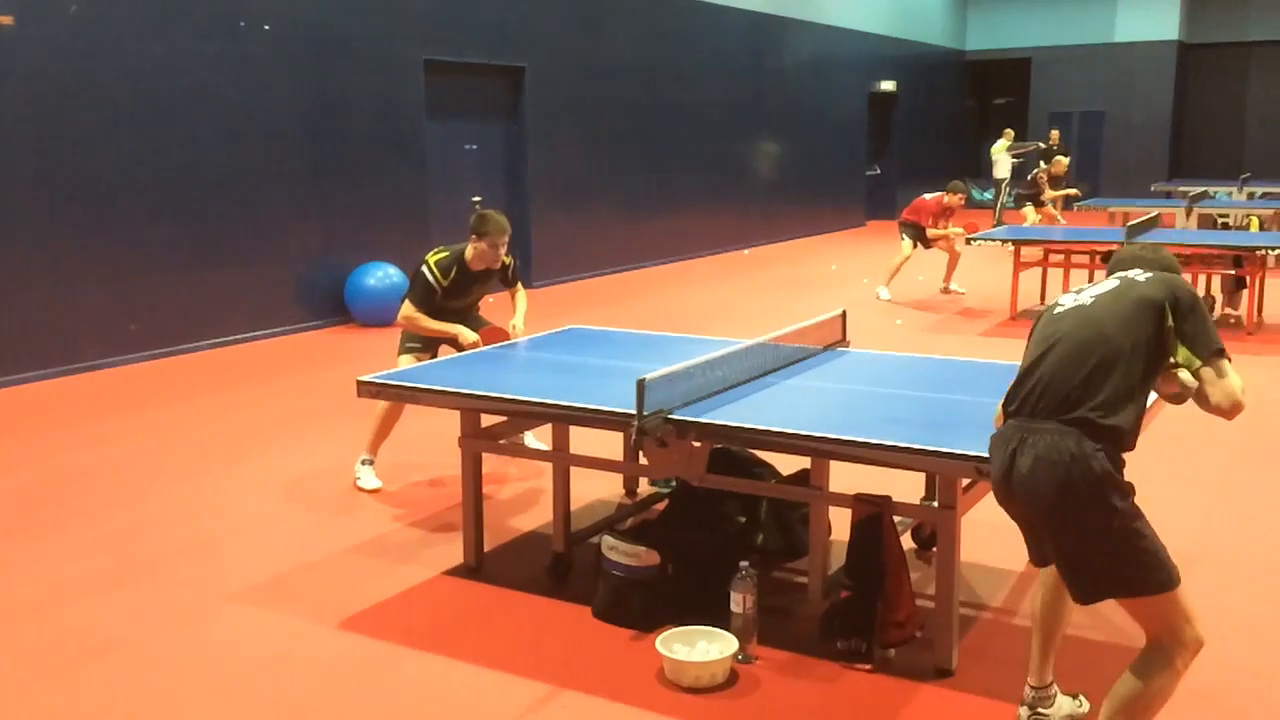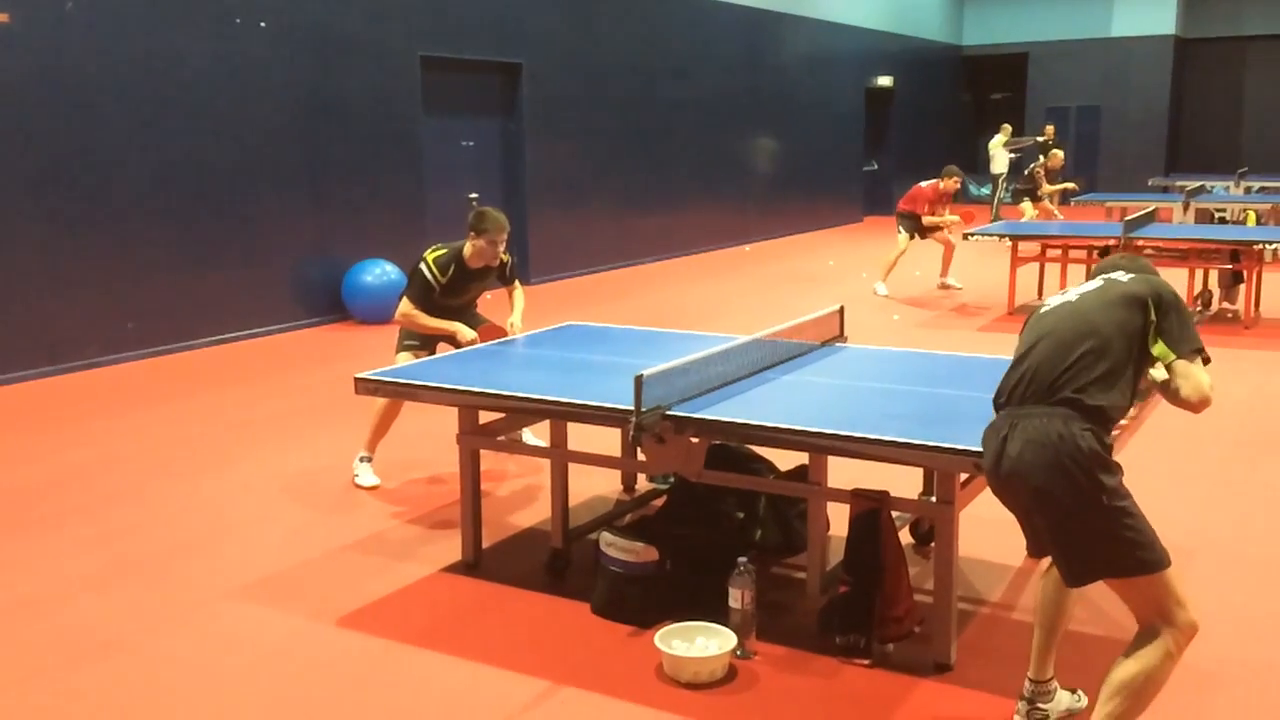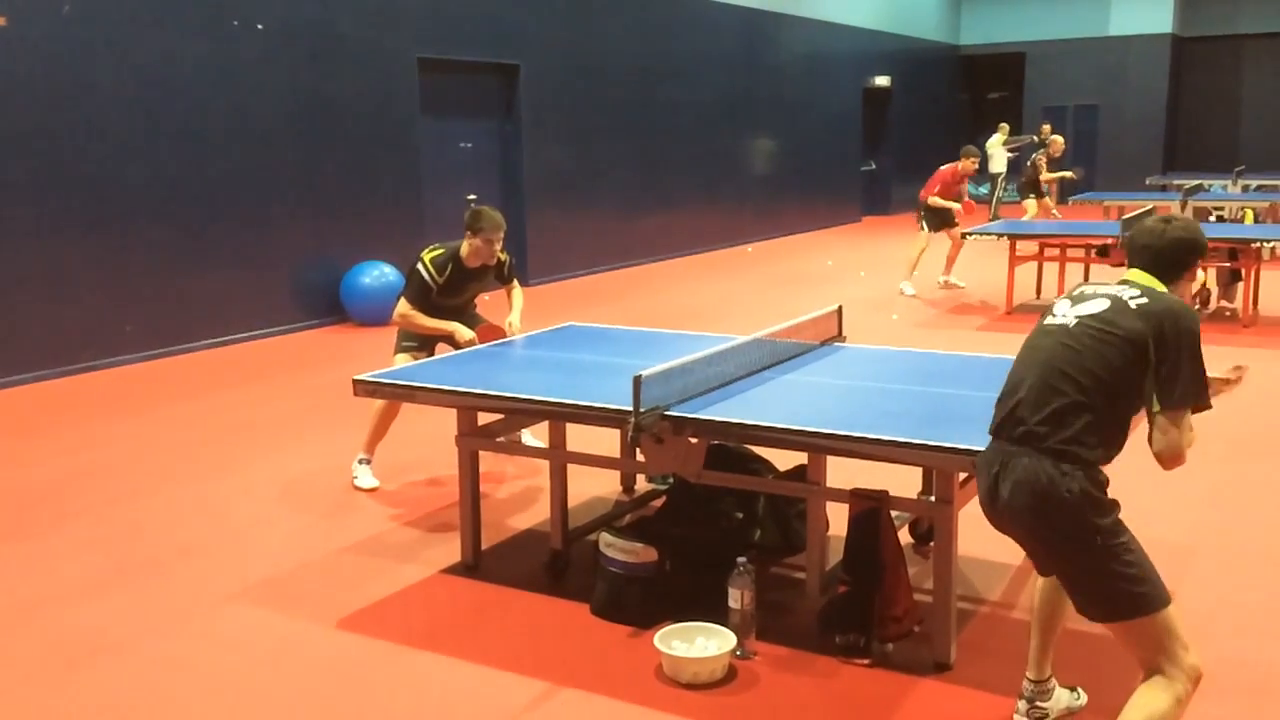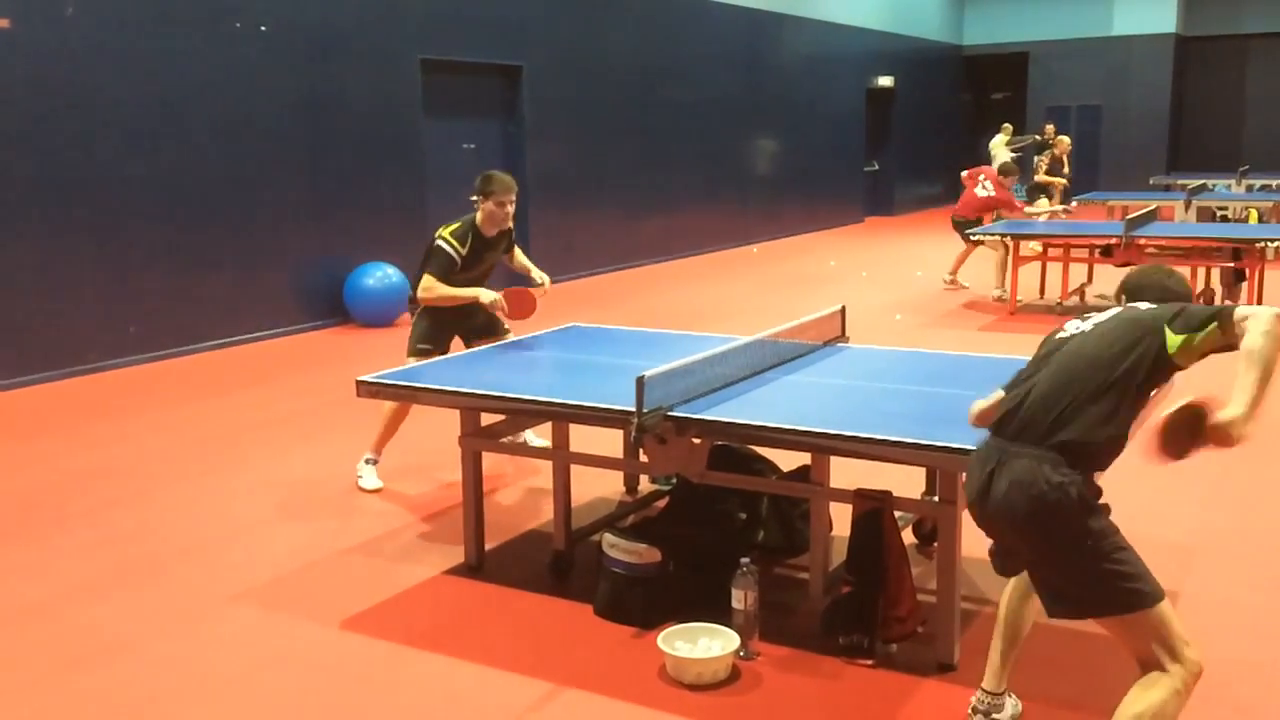
dt=0.5s
person 1, frame 1
left shoulder: (1067, 300)
right shoulder: (1170, 289)
right elbow: (1228, 399)
right wrist: (1179, 380)
left hip: (1010, 457)
right hip: (1073, 466)
left knee: (1064, 557)
right knee: (1177, 641)
person 1, frame 2
left shoulder: (1055, 303)
right shoulder: (1152, 290)
right elbow: (1196, 394)
right wrist: (1154, 375)
left hip: (1002, 446)
right hip: (1062, 450)
left knee: (1068, 551)
right knee: (1171, 626)
person 1, frame 3
left shoulder: (1077, 297)
right shoulder: (1172, 316)
right elbow: (1170, 451)
left wrist: (1186, 392)
right wrist: (1176, 408)
left hip: (997, 472)
right hip: (1054, 487)
left knee: (1061, 561)
right knee: (1175, 671)
person 1, frame 4
left shoulder: (1073, 329)
right shoulder: (1164, 320)
left elbow: (980, 414)
right wrist: (1236, 413)
left hip: (986, 475)
right hip: (1047, 490)
left knee: (1039, 562)
right knee: (1175, 667)
person 2, frame 1
left shoulder: (503, 261)
right shoulder: (440, 265)
left elbow: (517, 291)
right elbow: (405, 317)
left wrist: (518, 317)
right wrist: (456, 331)
left hip: (466, 318)
right hip: (425, 323)
left ankle: (517, 432)
right ankle: (367, 460)
person 2, frame 2
left shoulder: (500, 259)
right shoulder: (438, 263)
left elbow: (515, 288)
right elbow: (403, 314)
left wrist: (516, 315)
right wrist: (454, 329)
left hip: (463, 315)
right hip: (422, 320)
left ankle: (515, 429)
right ankle: (364, 458)
person 2, frame 3
left shoulder: (498, 259)
right shoulder: (435, 263)
left elbow: (513, 288)
right elbow: (401, 315)
left wrist: (514, 315)
right wrist: (452, 329)
left hip: (462, 315)
right hip: (421, 320)
left ankle: (514, 431)
right ankle: (364, 460)
person 2, frame 4
left shoulder: (505, 228)
right shoulder: (454, 239)
left elbow: (512, 252)
right elbow: (425, 292)
left wrist: (532, 270)
right wrist: (477, 293)
left hip: (474, 303)
right hip: (436, 306)
left ankle: (517, 432)
right ankle: (370, 459)
